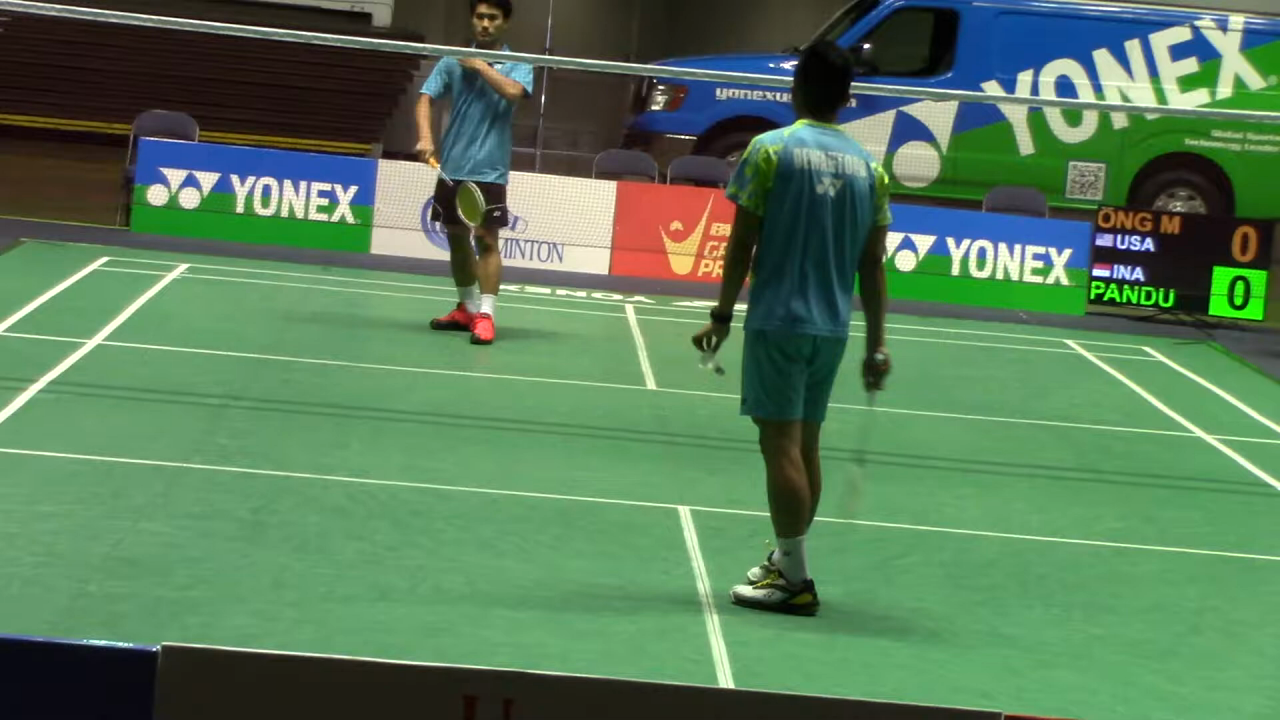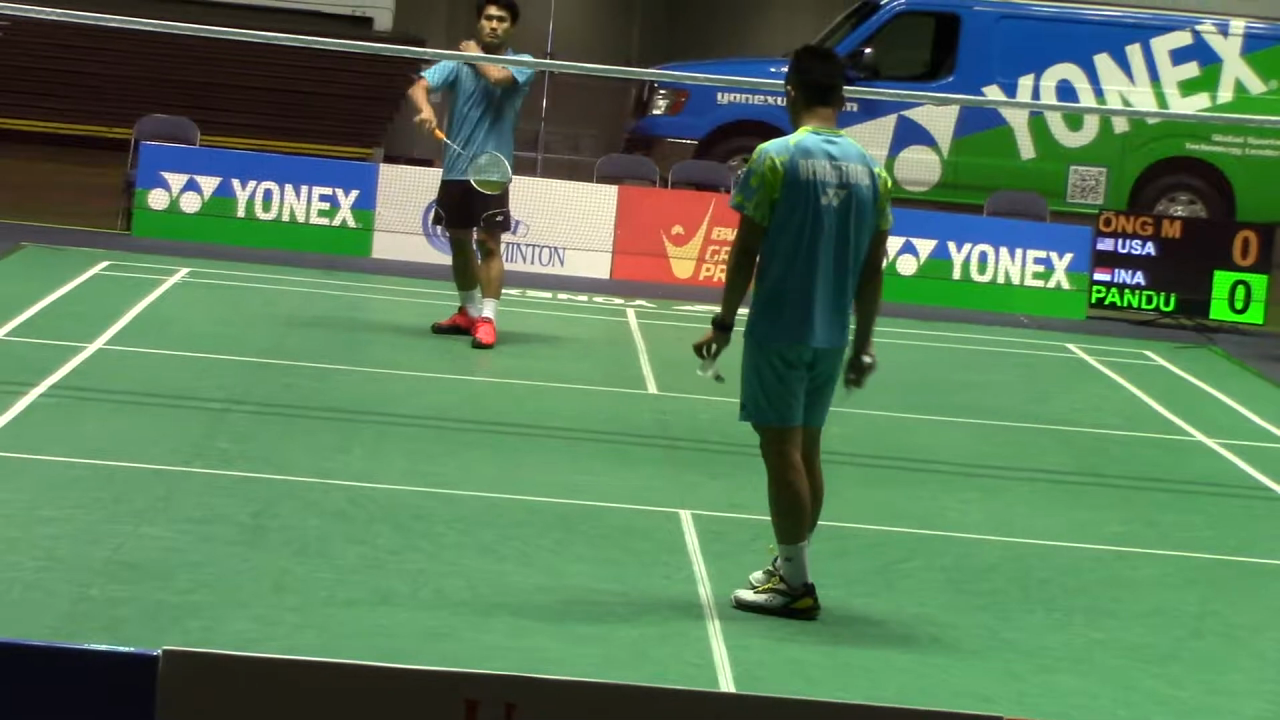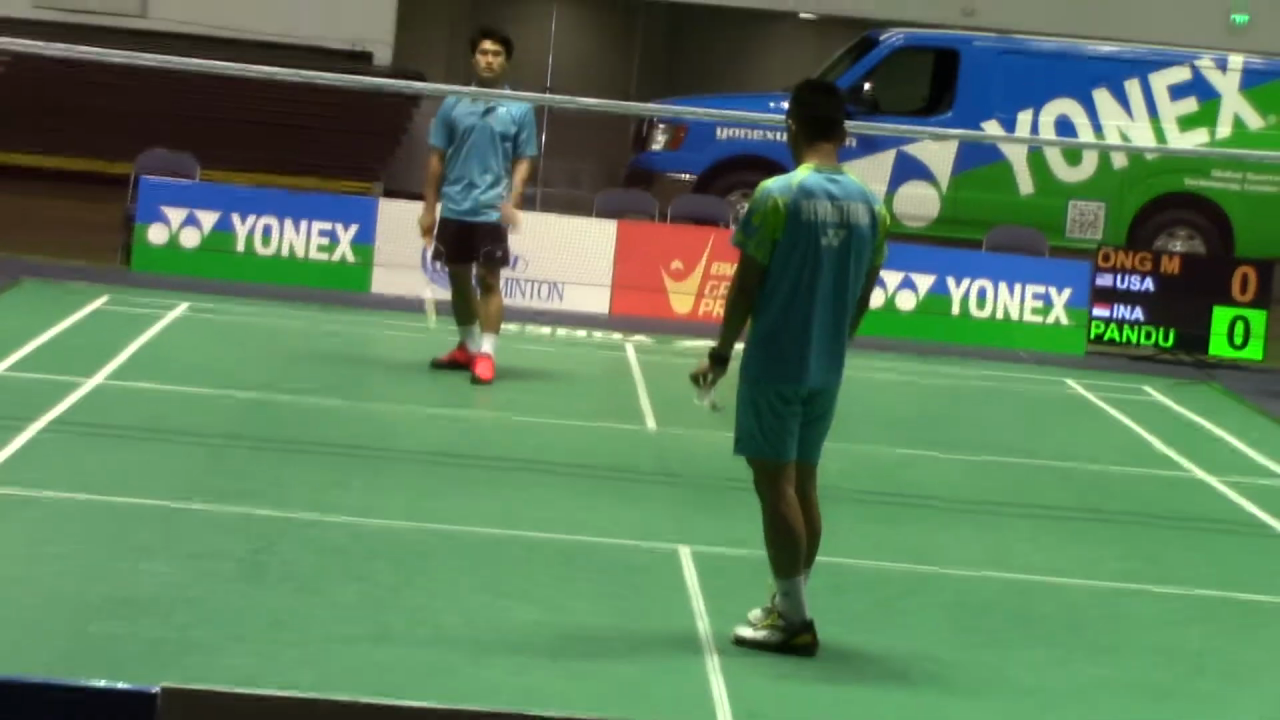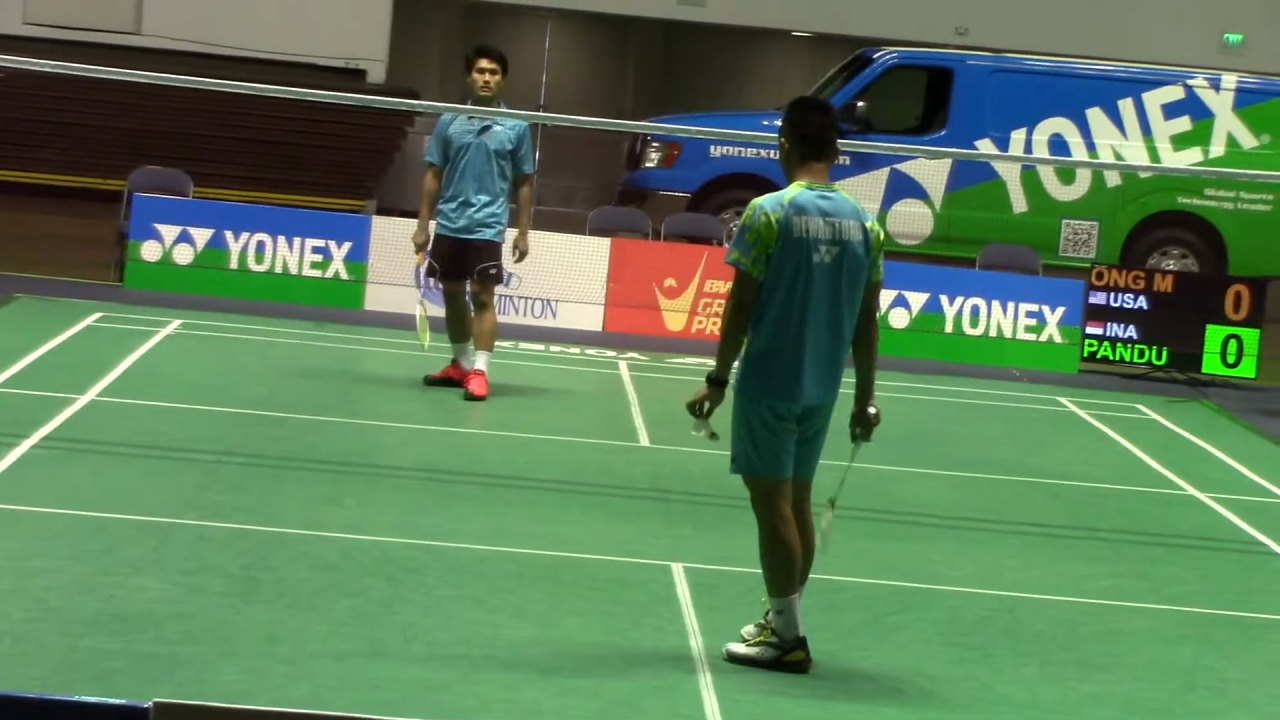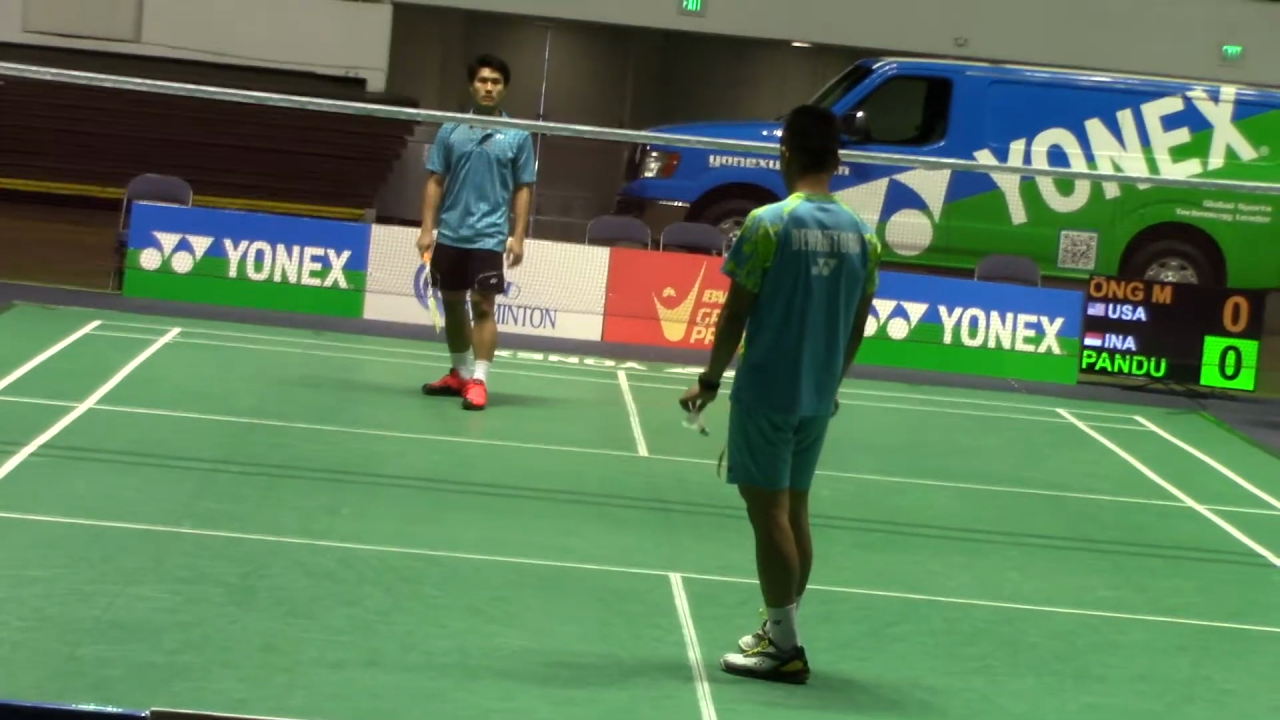
dt=0.5s
person 1, frame 1
left shoulder: (769, 148)
right shoulder: (868, 165)
left elbow: (743, 243)
right elbow: (872, 262)
left wrist: (720, 314)
right wrist: (877, 342)
left hip: (778, 320)
right hip: (832, 327)
left knee: (780, 444)
right knee: (804, 443)
left ankle: (793, 580)
right ankle: (786, 561)
person 1, frame 2
left shoulder: (774, 156)
right shoulder: (871, 169)
left elbow: (746, 252)
right elbow: (872, 268)
left wrist: (723, 322)
right wrist: (862, 344)
left hip: (779, 330)
right hip: (831, 336)
left knee: (781, 450)
right knee: (805, 450)
left ankle: (795, 585)
right ankle: (788, 567)
person 1, frame 3
left shoulder: (778, 193)
right shoulder: (870, 206)
left elbow: (747, 286)
right elbow: (862, 297)
left wrist: (720, 353)
left hip: (774, 365)
right hip: (824, 369)
left knee: (775, 485)
right knee: (802, 484)
left ankle: (794, 619)
right ankle: (788, 604)
person 1, frame 4
left shoulder: (769, 211)
right shoulder: (863, 222)
left elbow: (742, 305)
right elbow: (866, 320)
left wrist: (717, 378)
right wrist: (865, 397)
left hip: (769, 383)
right hip: (821, 388)
left knee: (771, 502)
right knee: (796, 502)
left ankle: (787, 637)
right ankle: (781, 622)
person 1, frame 5
left shoulder: (769, 222)
right shoulder: (861, 234)
left elbow: (736, 313)
right elbow: (856, 325)
left wrist: (709, 379)
left hip: (766, 392)
right hip: (815, 396)
left knee: (768, 512)
right knee: (794, 511)
left ankle: (784, 647)
right ankle: (778, 632)
person 2, frame 1
left shoulder: (518, 64)
right shoulder: (452, 61)
left elbow: (513, 92)
right elbow: (426, 97)
left wrist: (478, 64)
right wrist: (425, 135)
left hip: (489, 170)
right hip: (451, 166)
left knee: (486, 240)
right knee: (457, 237)
left ankle: (485, 315)
right ankle: (466, 308)
person 2, frame 2
left shoulder: (522, 64)
right shoulder: (457, 62)
left elbow: (497, 77)
right elbow: (418, 87)
left wrist: (475, 54)
right wrist: (426, 109)
right hip: (455, 169)
left knee: (489, 244)
right knee: (459, 241)
left ankle: (487, 319)
right ankle: (468, 312)
person 2, frame 3
left shoulder: (520, 109)
right shoulder: (452, 104)
left elbow: (523, 162)
right elbow: (437, 159)
left wrist: (511, 202)
right wrist: (429, 209)
left hip: (491, 211)
right hip: (453, 209)
left knee: (488, 280)
right knee: (458, 278)
left ankle: (486, 355)
right ankle: (467, 347)
person 2, frame 4
left shoulder: (517, 127)
right shoulder: (448, 122)
left elbow: (523, 183)
right elbow: (433, 176)
left wrist: (522, 232)
right wrist: (422, 226)
left hip: (487, 227)
right hip: (448, 225)
left knee: (483, 296)
right knee: (453, 294)
left ankle: (479, 371)
right ankle: (461, 364)
person 2, frame 5
left shoulder: (517, 136)
right shoulder: (450, 130)
left elbow: (522, 190)
right elbow: (435, 183)
left wrist: (518, 237)
right wrist: (427, 230)
left hip: (488, 237)
right hip: (449, 235)
left knee: (483, 306)
right knee: (452, 304)
left ankle: (479, 381)
right ankle: (459, 374)
